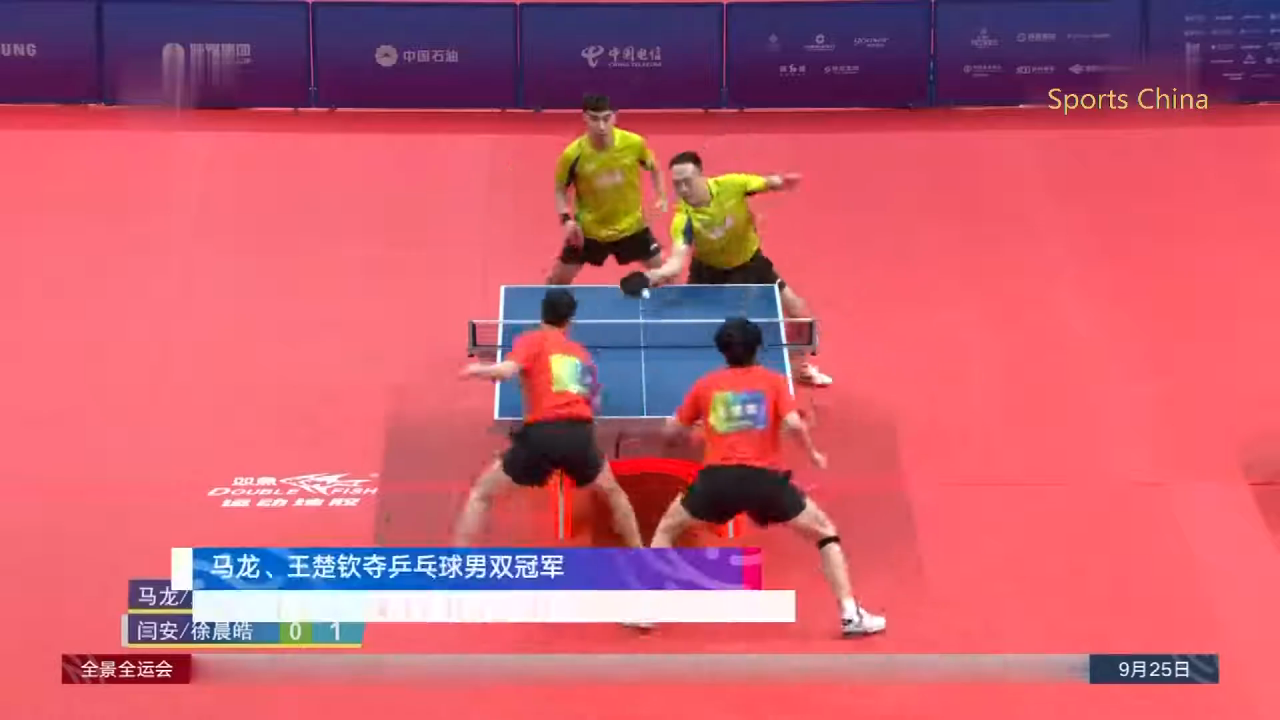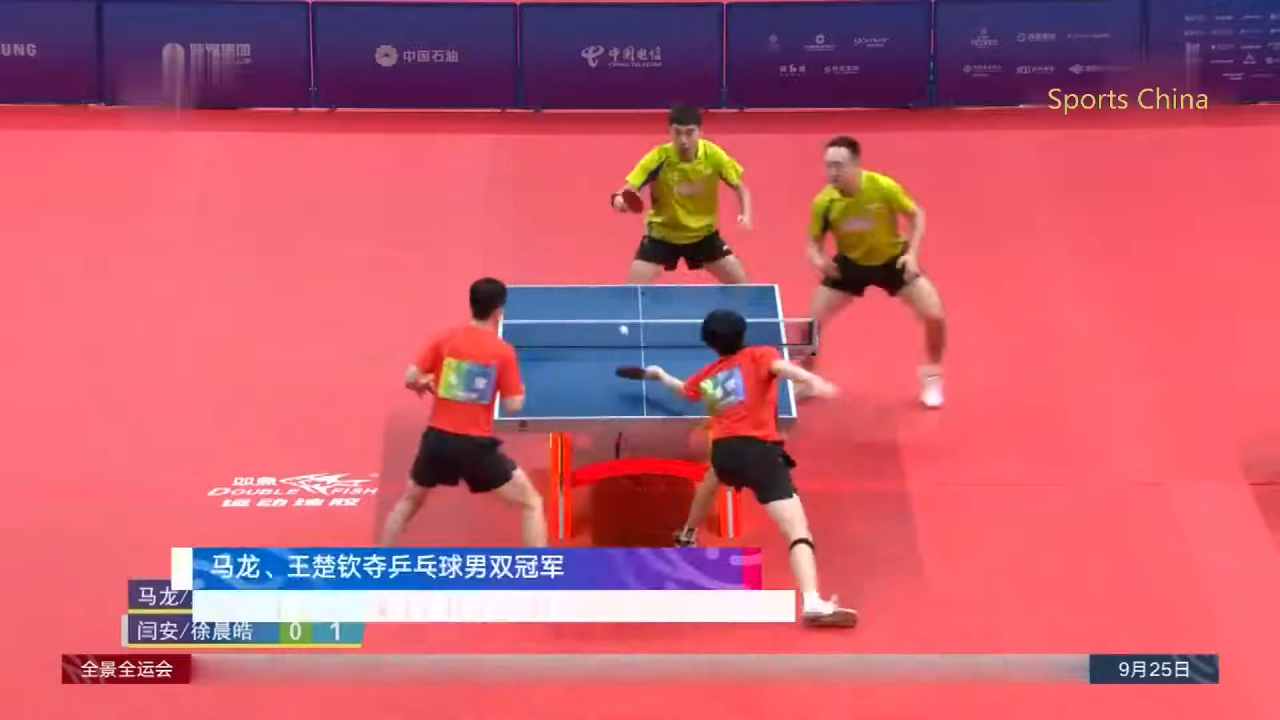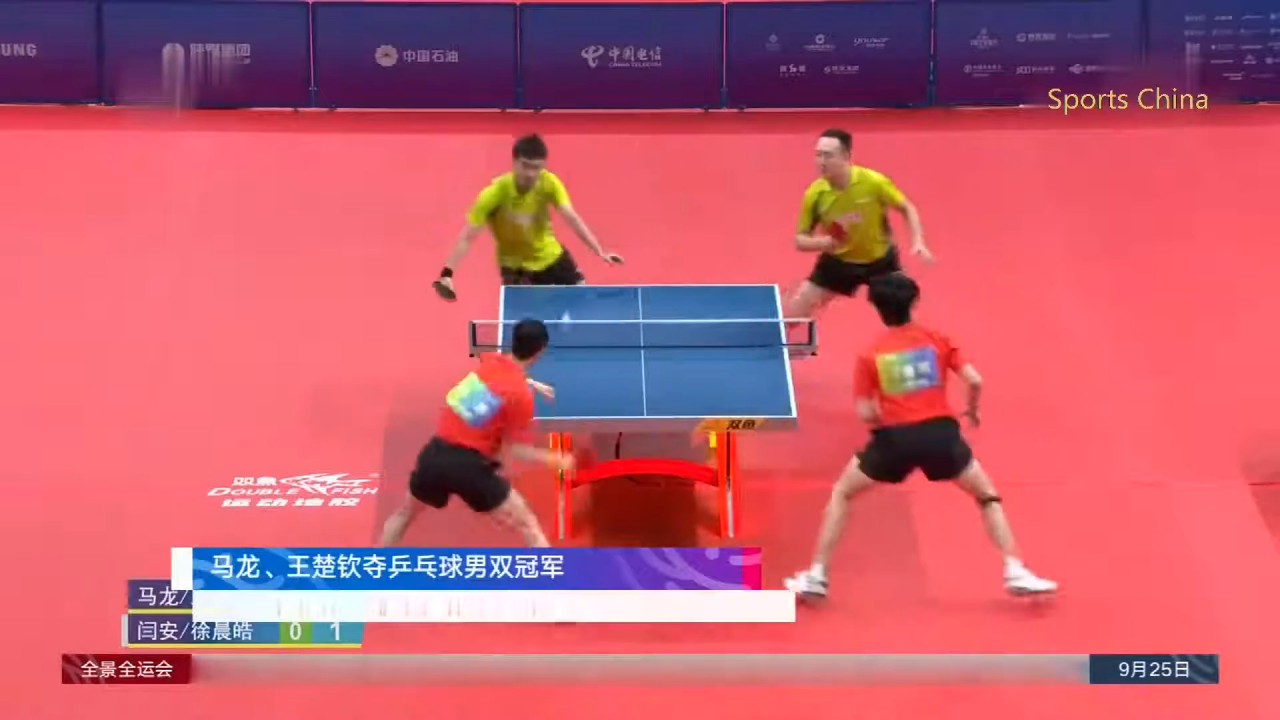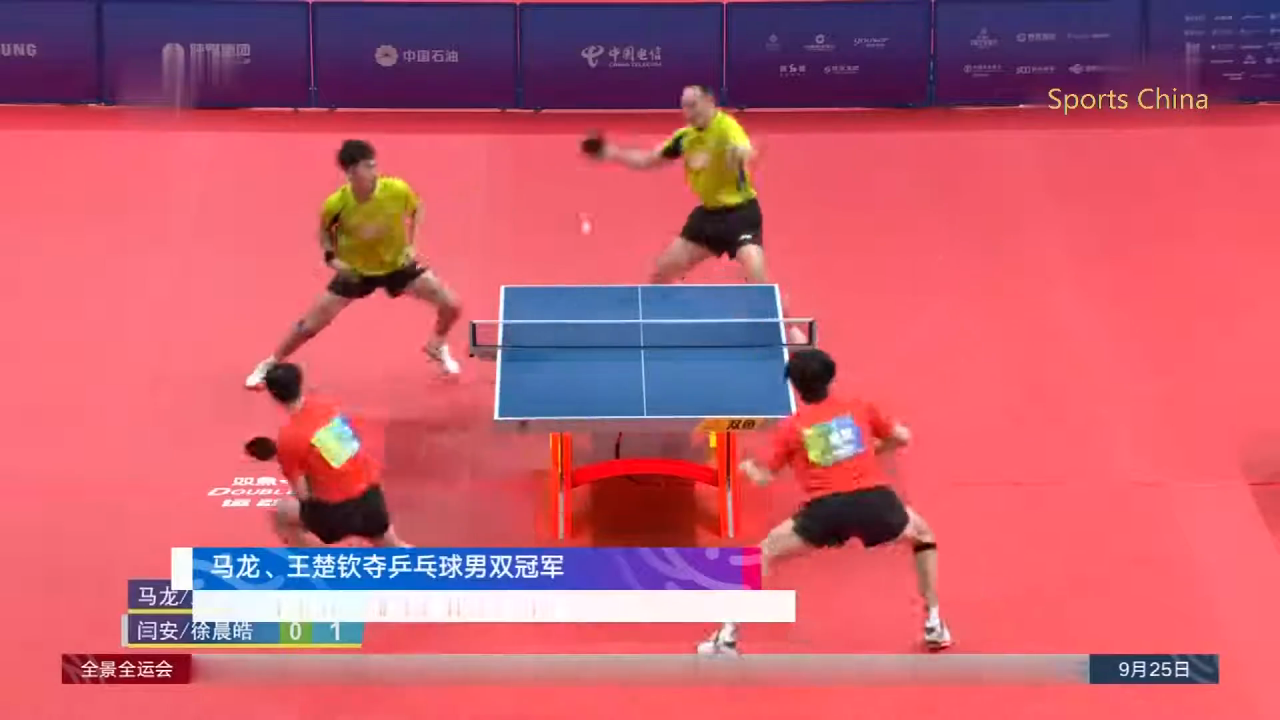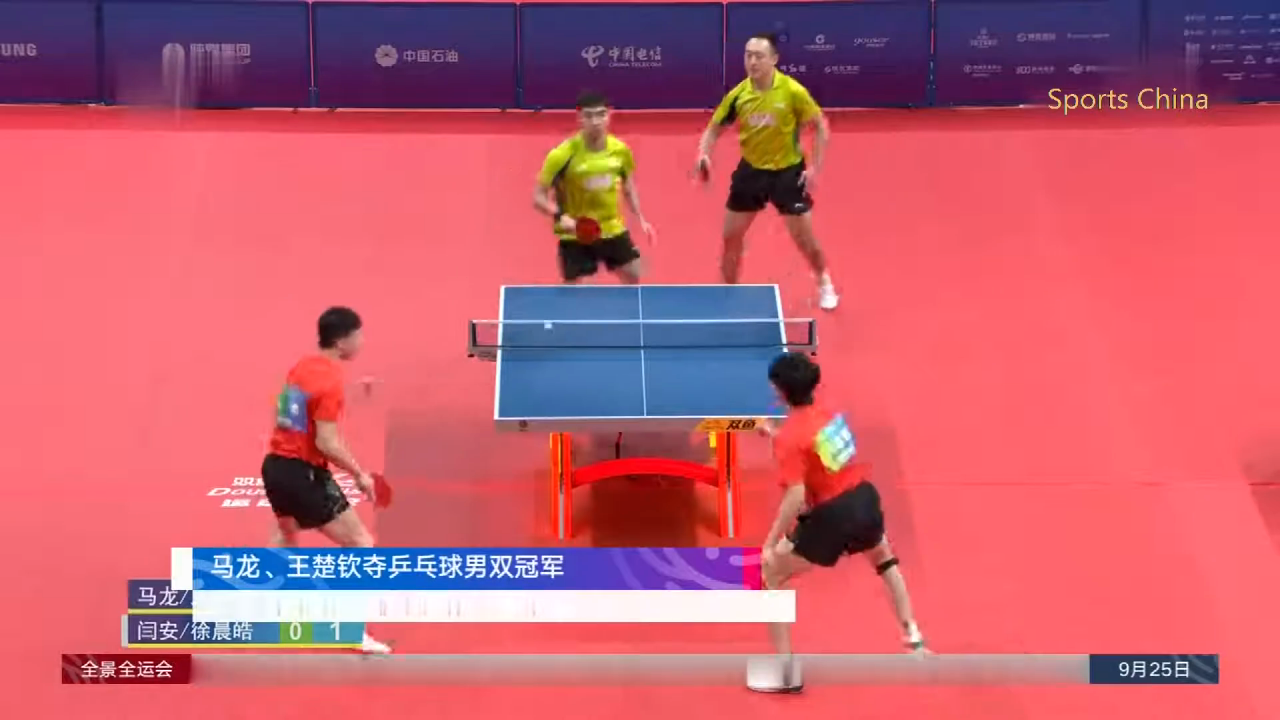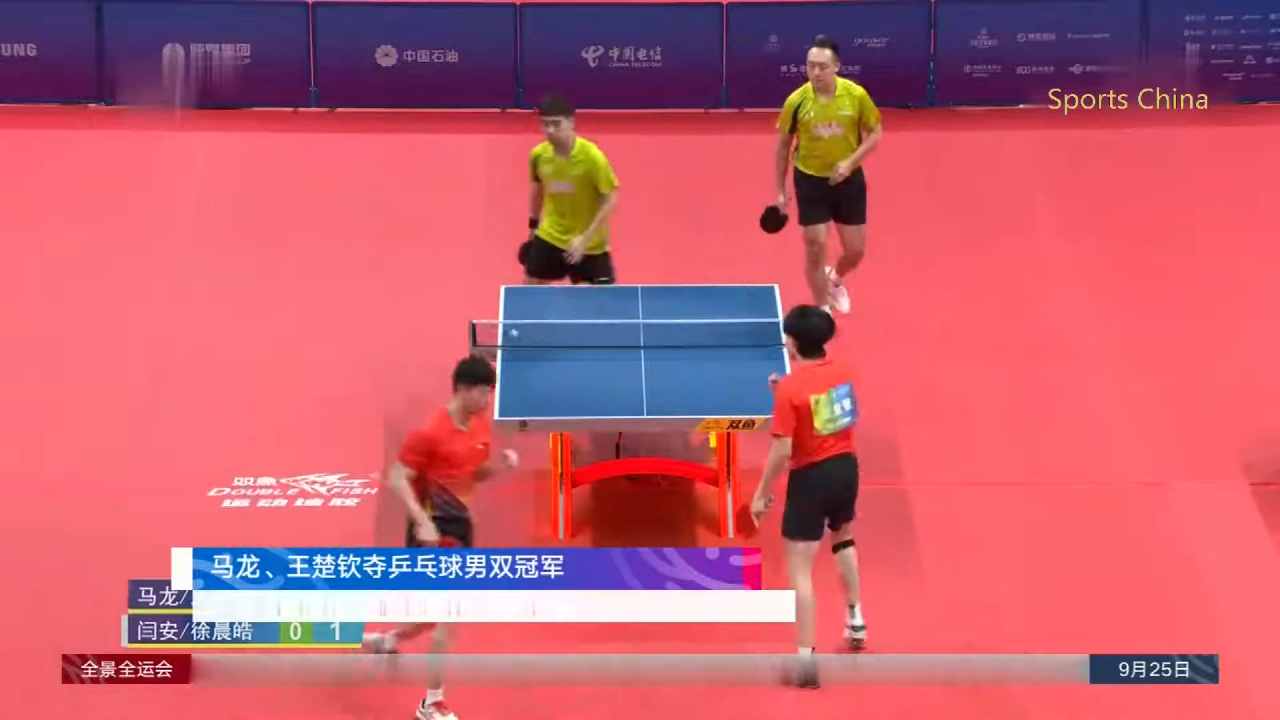
dt=0.7s
person 1, frame 1
left shoulder: (705, 385)
right shoulder: (774, 382)
left elbow: (672, 429)
right elbow: (795, 423)
right wrist: (812, 451)
left hip: (718, 480)
right hip: (765, 480)
left knee: (667, 528)
right knee: (826, 533)
right ankle: (851, 614)
person 1, frame 2
left shoulder: (705, 376)
right shoulder: (759, 356)
left elbow: (683, 389)
right elbow: (782, 367)
left wrist: (659, 374)
right wrist: (814, 380)
left hip: (724, 450)
right hip: (761, 452)
left knee: (713, 478)
right knee: (798, 533)
left ankle: (687, 536)
right ankle: (813, 602)
person 1, frame 3
left shoulder: (870, 354)
right shoulder: (936, 339)
left elbow: (865, 412)
right elbow: (974, 381)
right wrist: (973, 410)
left hip: (897, 439)
right hip: (940, 432)
left knee: (842, 492)
right knee: (986, 495)
left ankle: (815, 575)
right ankle: (1015, 572)
person 1, frame 4
left shoulder: (791, 427)
right shoulder: (859, 407)
left elbow: (762, 478)
right elbow: (902, 437)
left wrist: (746, 467)
right wrist: (880, 446)
left hip: (826, 508)
right hip: (873, 503)
left knee: (764, 556)
right knee: (923, 535)
left ankle: (727, 636)
right ankle: (933, 625)
person 1, frame 5
left shoulder: (791, 438)
right shoulder: (828, 410)
left elbow: (796, 497)
left wrist: (772, 544)
left hip: (831, 514)
right hip: (864, 499)
left knee: (771, 576)
right knee: (884, 556)
left ankle: (787, 670)
right ankle: (913, 636)
person 1, frame 6
left shoulder: (792, 387)
right shoulder: (842, 372)
left elbow: (782, 449)
left wrist: (761, 493)
left hip: (811, 477)
right hip: (846, 468)
left knee: (799, 570)
right knee: (842, 535)
left ankle: (805, 658)
right ankle: (855, 619)
person 2, frame 1
left shoulder: (531, 341)
right shoulder: (582, 355)
left elbow: (506, 371)
right elbow: (594, 400)
left wrist: (475, 370)
left hip: (541, 436)
right hip: (579, 438)
left knee: (481, 495)
right knee: (612, 493)
person 2, frame 2
left shoulder: (444, 340)
right shoulder: (504, 351)
left elbow: (410, 379)
right elbow: (514, 404)
left wrist: (425, 385)
right wrist: (517, 386)
left hip: (438, 440)
right hip: (476, 446)
left knee: (409, 502)
right knee: (531, 505)
person 2, frame 3
left shoulder: (490, 363)
right shoulder: (522, 396)
right elbow: (513, 450)
left wrist: (531, 384)
right wrist: (554, 460)
left hip: (437, 455)
left knee: (406, 514)
right knee: (525, 525)
person 2, frame 4
left shoulder: (289, 437)
right shoulder: (328, 406)
left elbow: (303, 495)
left hip: (341, 514)
right hip: (371, 503)
left knee: (280, 515)
right knee: (392, 547)
person 2, frame 5
left shoulder: (301, 368)
right shoulder: (330, 380)
right elbow: (327, 440)
right wrist: (360, 473)
left hip: (276, 466)
right hip: (302, 474)
left knee: (288, 531)
right knee: (360, 544)
person 2, frame 6
left shoulder: (480, 424)
right shoulder: (429, 432)
right elbow: (399, 480)
left wrist: (501, 464)
right wrist: (422, 523)
left hip: (458, 525)
right hip: (433, 529)
left ankle: (384, 640)
person 3, frame 1
left shoulder: (731, 185)
right shoulder: (683, 218)
left elbow: (767, 184)
right elbow: (678, 259)
left wrist: (784, 181)
right wrist: (659, 274)
left hip: (750, 263)
right hip: (709, 272)
left knee: (799, 314)
left ankle: (802, 367)
person 3, frame 2
left shoulder: (883, 187)
right shoulder: (824, 202)
left elbow: (916, 215)
right elbow: (814, 241)
left wrist: (912, 252)
right wrist: (819, 260)
left hip: (892, 260)
right hip: (849, 263)
left knee: (935, 316)
right knee: (811, 323)
left ankle: (931, 376)
person 3, frame 3
left shoulder: (873, 182)
right shoulder: (814, 195)
left elbow: (907, 208)
right elbow: (801, 240)
left wrist: (918, 242)
right wrist: (823, 242)
left hip: (880, 260)
right hip: (837, 262)
right knee: (791, 316)
person 3, frame 4
left shoulder: (725, 126)
right shoulder: (684, 137)
left elbow: (746, 151)
right elbow: (649, 161)
left wrist: (741, 153)
right wrist: (611, 152)
left hip: (739, 213)
right hip: (708, 213)
left knee: (757, 280)
right knee: (661, 270)
left ankle: (792, 331)
person 3, frame 5
left shoulder: (794, 91)
right shoulder: (738, 95)
left elbow: (821, 127)
right elbow: (713, 129)
left wrist: (815, 168)
right wrist: (703, 154)
left hip: (789, 172)
right hip: (750, 171)
left knee: (804, 238)
right knee: (730, 238)
left ankle: (824, 281)
person 3, frame 6
left shoulder: (856, 95)
right shoulder: (796, 101)
left elbow: (875, 133)
right elbow: (783, 145)
left wrist: (850, 162)
right wrist: (780, 190)
left hip: (848, 179)
right hip: (810, 180)
left knee: (855, 252)
right knee: (816, 250)
left ankle: (836, 279)
right ankle: (822, 309)
person 4, frame 1
left shoulder: (634, 144)
right shoulder: (574, 154)
left elbow: (653, 169)
right elbow: (560, 190)
left wrist: (662, 198)
right wrist: (566, 219)
left hip: (632, 228)
right hip: (589, 231)
right knee: (557, 281)
person 4, frame 2
left shoulder: (715, 155)
right shoulder: (657, 159)
left elbow: (740, 188)
right elbow: (627, 192)
left wrist: (746, 215)
right wrist: (618, 199)
left hip: (703, 234)
right hip: (662, 235)
left knee: (740, 283)
person 4, frame 3
left shoulder: (548, 183)
right shoulder: (493, 195)
left elbow: (571, 217)
right elbow: (466, 238)
left wrist: (600, 252)
right wrist: (447, 273)
left hip: (552, 257)
right hip: (516, 268)
person 4, frame 4
left shoulder: (396, 190)
right shoulder: (336, 204)
left elbow: (416, 210)
right elbow: (324, 230)
left wrist: (411, 245)
right wrist: (331, 258)
left hip: (397, 264)
right hip: (355, 270)
left knee: (451, 305)
right knee: (313, 323)
left ankle: (436, 348)
right ankle: (271, 364)
person 4, frame 5
left shoulder: (621, 150)
right shoulder: (563, 155)
right elbow: (538, 195)
left wrist: (641, 218)
right wrist: (559, 217)
left hip: (614, 233)
right hip: (576, 239)
person 4, frame 6
left shoulder: (592, 157)
right shoulder: (538, 155)
left elbow: (610, 200)
left wrist: (585, 239)
right wrist: (533, 224)
left hip: (589, 245)
right hip: (548, 238)
